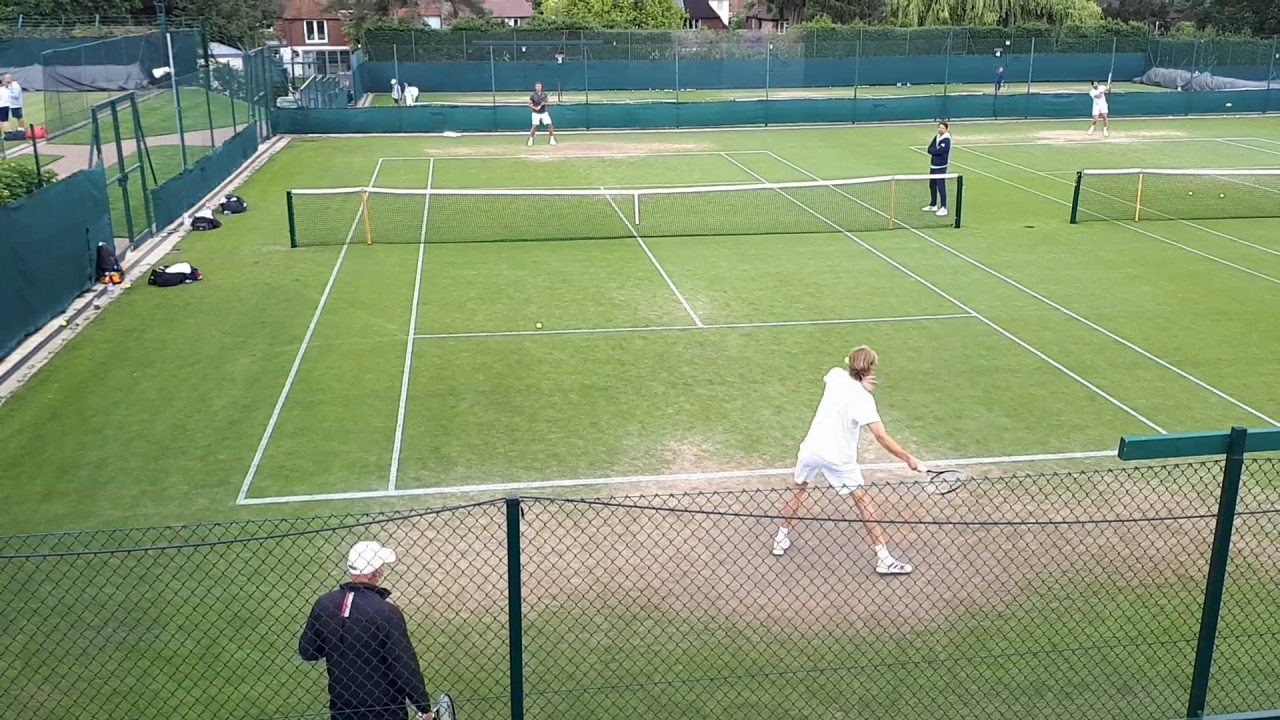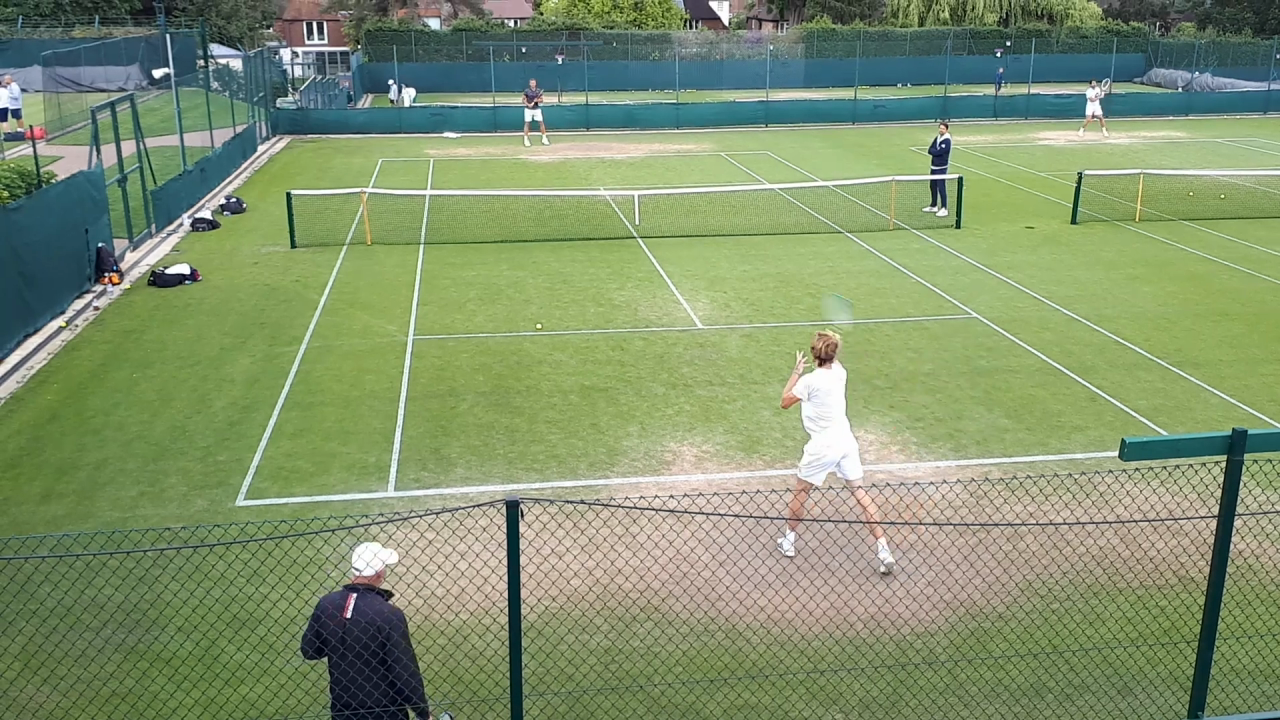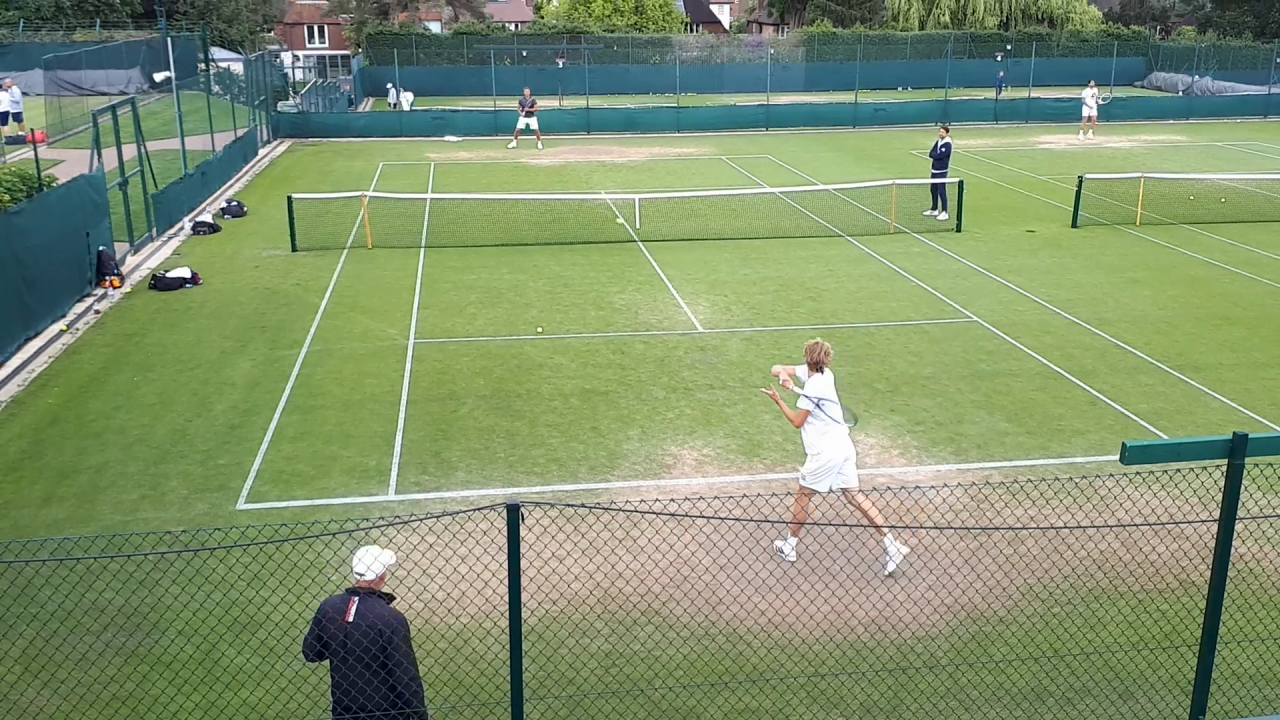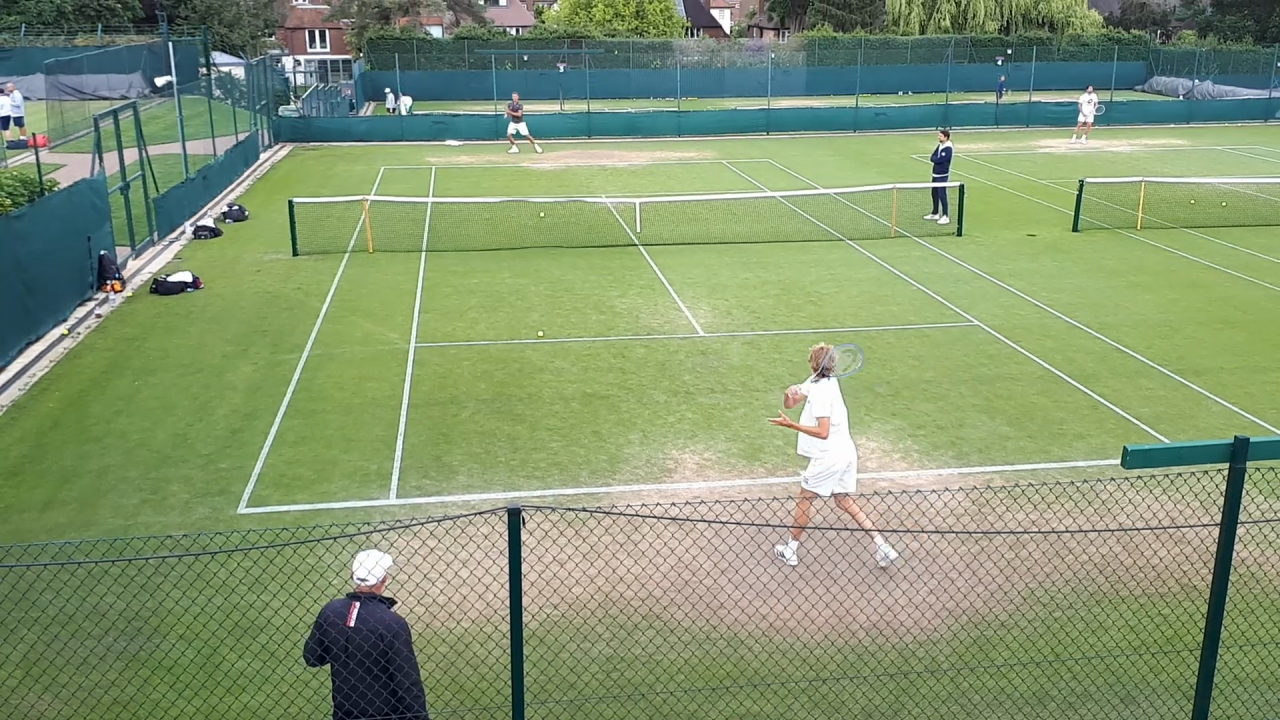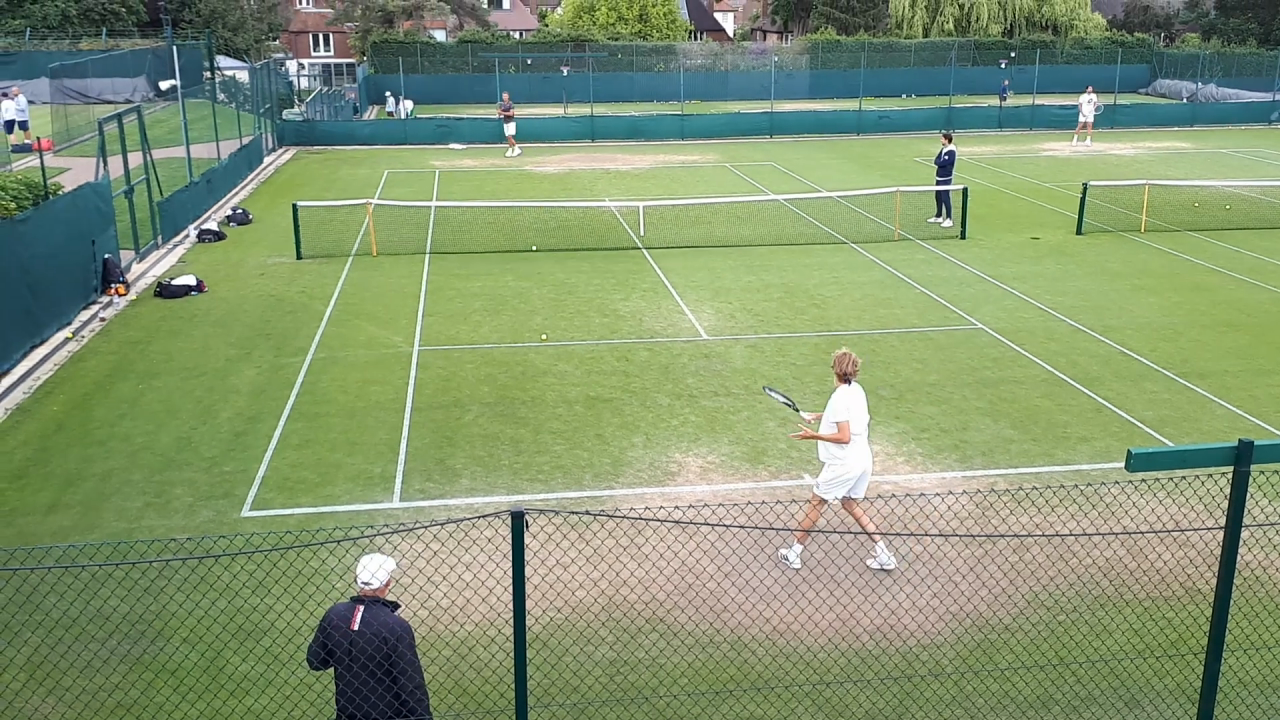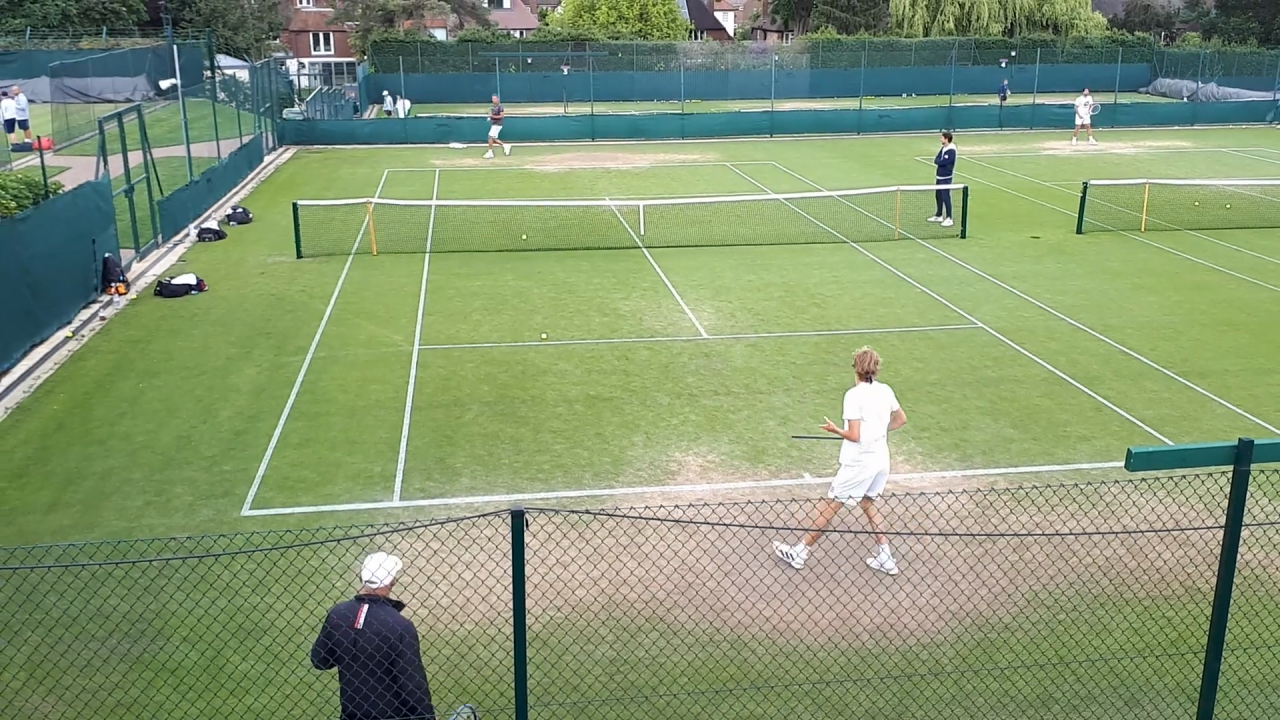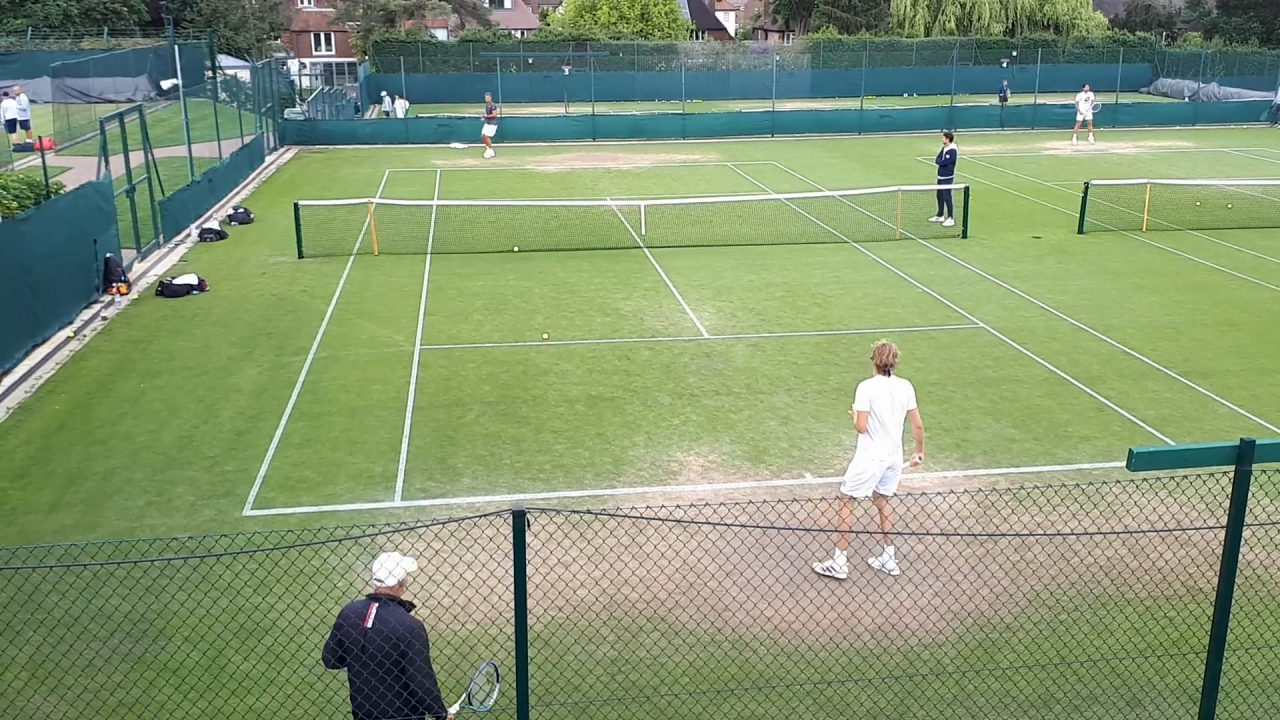
dt=0.2s
person 1, frame 1
left shoulder: (836, 375)
right shoulder: (864, 399)
right elbow: (881, 437)
left wrist: (862, 382)
right wrist: (906, 457)
left hip: (811, 449)
right hip: (836, 456)
left knee: (799, 491)
right knee: (864, 502)
left ankle: (782, 539)
right ankle: (884, 559)
person 1, frame 2
left shoulder: (809, 380)
right shoulder: (838, 371)
left elbow: (785, 403)
left wrist: (796, 373)
left hip: (822, 447)
right hip: (845, 443)
left knee: (801, 491)
right knee: (859, 492)
left ankle: (788, 541)
right ankle: (883, 549)
person 1, frame 3
left shoulder: (813, 386)
right shoulder: (824, 373)
left elbow: (797, 422)
right elbow: (778, 370)
left wrist: (777, 399)
right wrist: (781, 373)
left hip: (825, 452)
right hip: (844, 448)
left knee: (803, 496)
right knee: (856, 497)
left ankle: (789, 546)
right ankle: (891, 544)
person 1, frame 4
left shoulder: (822, 391)
right shoulder: (815, 382)
left elbow: (823, 432)
right elbow: (789, 403)
left wrist: (790, 425)
right wrist: (791, 394)
left hip: (828, 457)
right hip: (845, 453)
left knee: (805, 500)
right knee: (845, 502)
left ankle: (790, 550)
right ankle: (881, 545)
person 1, frame 5
left shoulder: (840, 397)
right shoulder: (856, 389)
left elbow: (844, 437)
left wrist: (814, 435)
right wrist: (816, 417)
left hip: (844, 464)
right hip: (863, 461)
left knee: (816, 504)
right knee: (851, 505)
left ankle: (794, 554)
right ankle: (883, 554)
person 1, frame 6
left shoulder: (854, 395)
right shoulder: (885, 390)
left elbow: (854, 436)
right elbow: (901, 420)
left wrist: (836, 429)
left hip: (859, 464)
right hip: (881, 462)
left knee: (830, 507)
right knee: (868, 504)
left ankle: (799, 553)
right ankle: (886, 558)
person 1, frame 7
left shoulder: (866, 387)
right shoulder: (905, 386)
left elbow: (862, 427)
right elbow: (918, 425)
left wrist: (855, 417)
right wrist: (919, 451)
left hip: (870, 458)
right hip: (893, 457)
left knee: (846, 503)
right knee: (882, 503)
left ankle: (839, 562)
right ankle: (889, 558)
